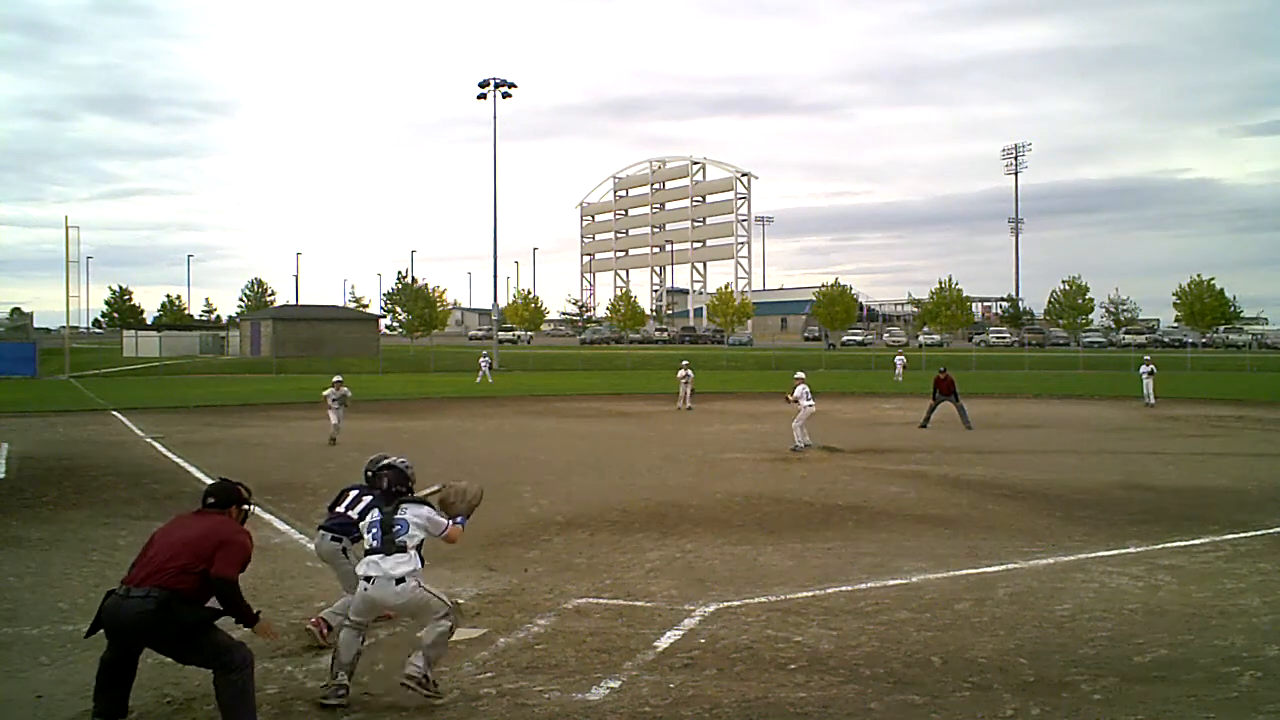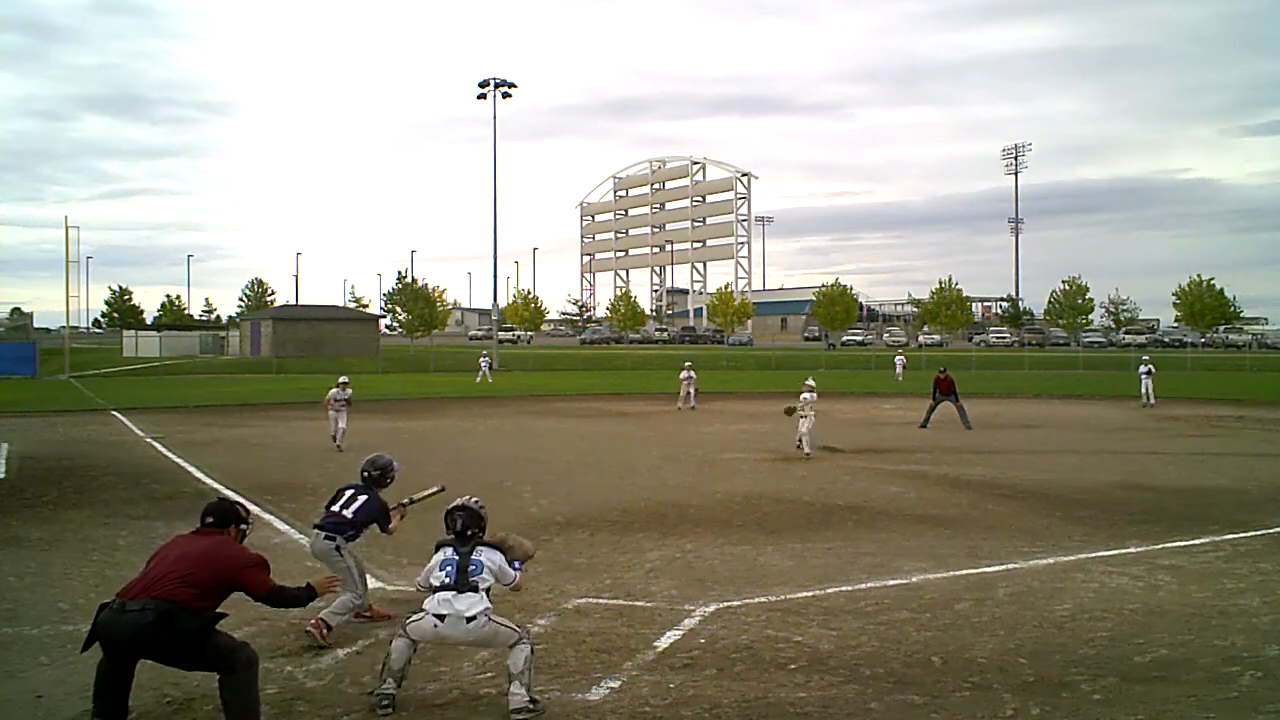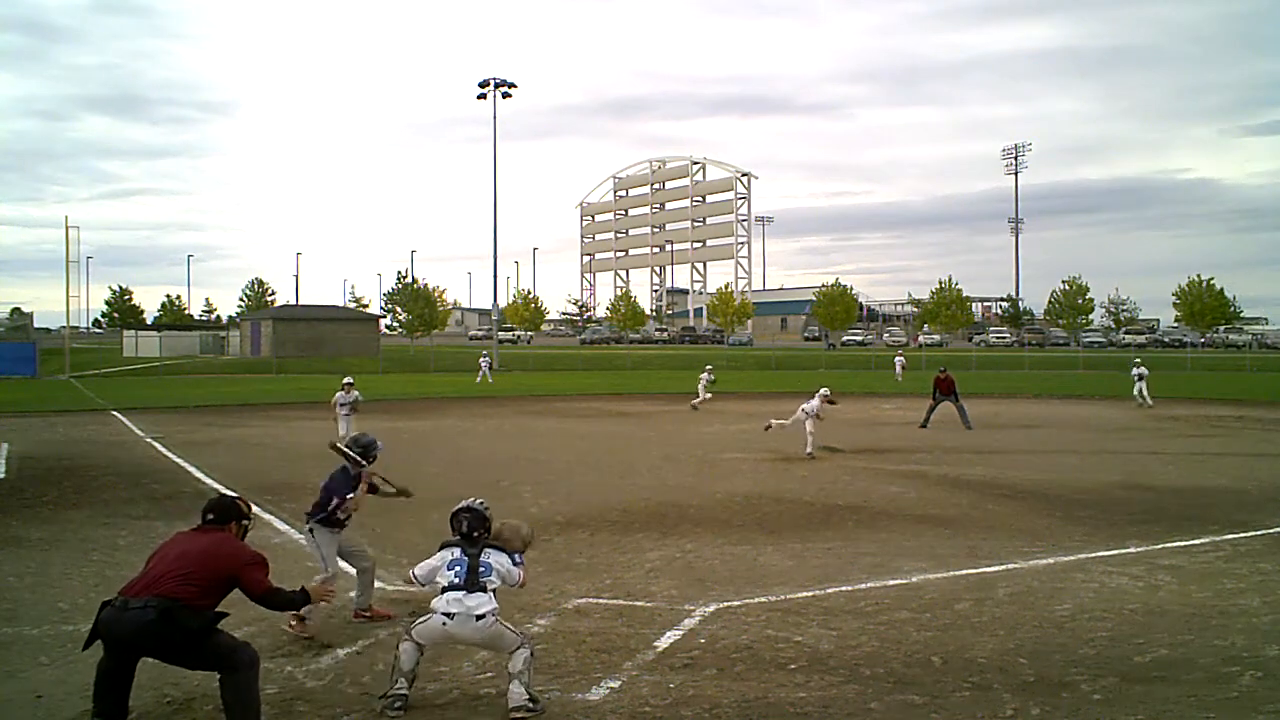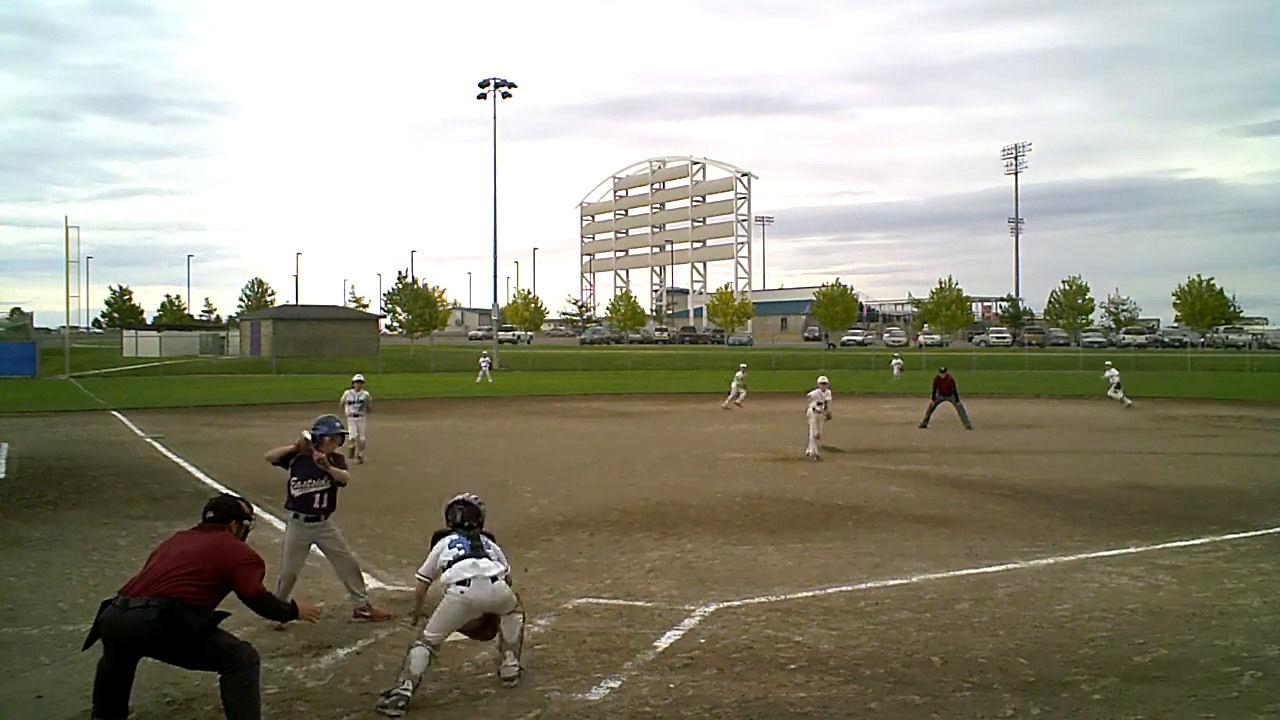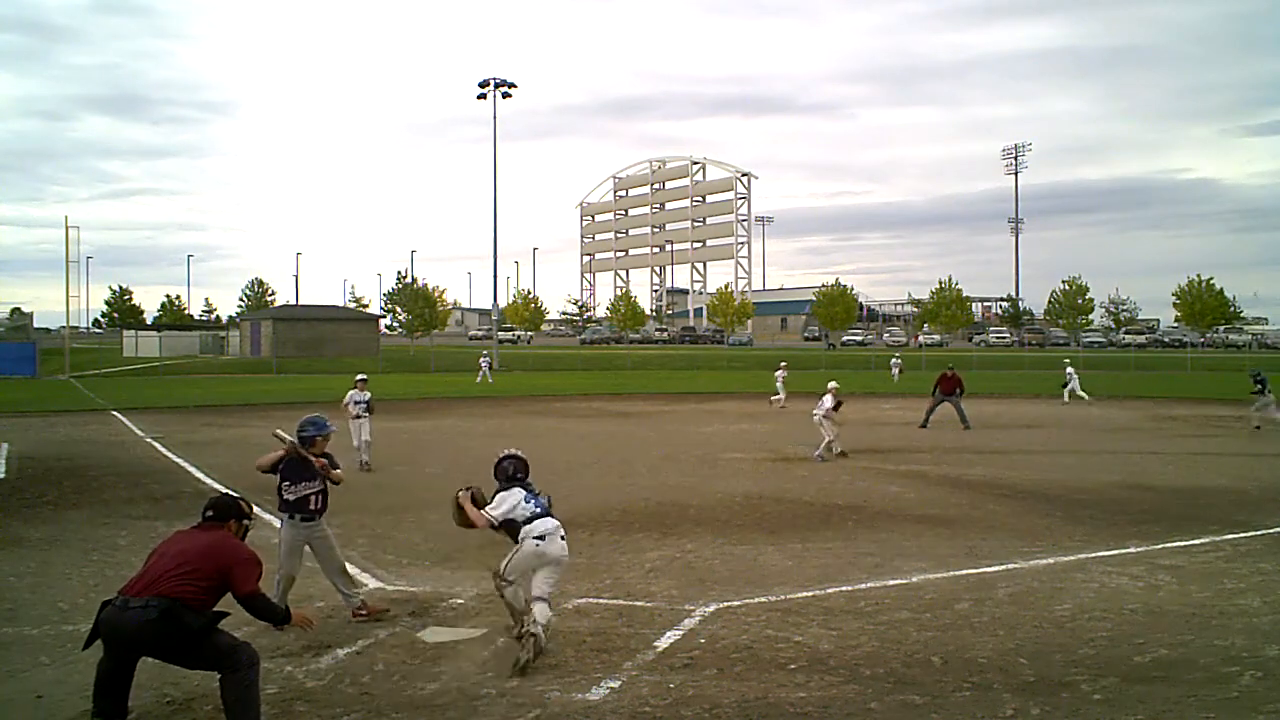
dt=0.4s
person 1, frame 1
left shoulder: (177, 522)
right shoulder: (235, 534)
right elbow: (224, 585)
right wrist: (251, 619)
left hip: (117, 606)
right hip: (159, 612)
left knee: (120, 654)
right knee: (236, 659)
person 1, frame 2
left shoulder: (175, 543)
right shoulder: (235, 554)
right elbow: (271, 595)
right wrist: (311, 591)
left hip: (112, 620)
right hip: (153, 625)
left knee: (118, 656)
right knee: (241, 660)
person 1, frame 3
left shoulder: (176, 540)
right shoulder: (236, 551)
right elbow: (267, 596)
right wrist: (305, 596)
left hip: (114, 618)
right hip: (155, 623)
left knee: (119, 654)
right knee: (242, 660)
person 1, frame 4
left shoulder: (175, 539)
right shoulder: (237, 550)
right elbow: (257, 599)
right wrist: (293, 610)
left hip: (114, 617)
right hip: (157, 622)
left knee: (118, 655)
right knee: (242, 660)
person 1, frame 5
left shoulder: (175, 538)
right shoulder: (236, 549)
right elbow: (252, 600)
right wrist: (285, 616)
left hip: (114, 617)
right hip: (158, 622)
left knee: (118, 655)
right knee: (241, 660)
person 2, frame 1
left shoulder: (373, 515)
right shoulder: (419, 511)
right elbow: (453, 536)
right wrist: (461, 518)
left hip: (369, 585)
right hip: (402, 586)
left knee: (353, 626)
right knee: (446, 615)
left ankle: (338, 685)
right ankle: (418, 670)
person 2, frame 2
left shoulder: (441, 554)
right shoulder: (492, 554)
left elbow: (421, 585)
right elbow: (517, 585)
right wrist: (517, 562)
left hip: (437, 624)
right hip: (475, 625)
left knee: (406, 634)
right knee: (520, 640)
left ankle: (385, 695)
right ankle: (520, 702)
person 2, frame 3
left shoulder: (445, 554)
right shoulder: (498, 556)
left elbow: (412, 578)
right elbow: (520, 581)
left wrist: (438, 574)
right wrist: (517, 556)
left hip: (445, 622)
right hip: (482, 624)
left knee: (411, 638)
right knee: (521, 646)
left ankle: (397, 697)
right ankle: (520, 700)
person 2, frame 4
left shoulder: (443, 543)
right shoulder: (489, 542)
left elbow: (422, 582)
right elbow: (508, 577)
left wrist: (417, 610)
left hip: (460, 591)
right hip: (494, 589)
left knee: (427, 641)
right knee: (513, 610)
left ankle: (401, 695)
right ankle: (510, 668)
person 2, frame 5
left shoulder: (507, 495)
right shoulder: (533, 494)
left elbow: (480, 522)
left wrist: (465, 502)
left hip: (535, 543)
right hip: (558, 545)
left knee: (503, 579)
right knee: (540, 599)
left ankle: (525, 627)
right ankle: (534, 633)
person 3, frame 1
left shoulder: (353, 488)
right shoulder: (383, 502)
left elbow: (331, 511)
left hip: (321, 538)
right hip: (338, 544)
right knee: (356, 593)
right ankle: (321, 623)
person 3, frame 2
left shoulder: (348, 488)
right shoulder: (377, 503)
right elbow: (390, 530)
right wrist: (399, 515)
left hip: (318, 538)
right hip: (333, 544)
left knee: (357, 568)
right knee: (354, 593)
left ankle: (364, 609)
right ankle: (321, 624)
person 3, frame 3
left shoulder: (357, 475)
right shoulder: (343, 478)
left elbow: (374, 492)
right elbow: (350, 506)
right wrist: (364, 484)
left hip: (336, 531)
right hip: (320, 530)
left knee: (367, 563)
right knee: (329, 573)
left ankle: (363, 608)
right ankle: (299, 617)
person 3, frame 4
left shoulder: (334, 460)
right shoulder: (297, 457)
left elbow: (344, 479)
right elbow: (269, 456)
left wrist: (326, 466)
right wrist: (294, 446)
left hip: (323, 525)
right hip: (297, 524)
left knee: (349, 565)
right knee: (288, 572)
left ankle: (362, 607)
person 3, frame 5
left shoulder: (325, 459)
right shoulder: (287, 460)
left elbow: (340, 479)
right elbow: (259, 465)
left wrist: (328, 471)
right wrist: (284, 451)
left hip: (317, 524)
right hip: (292, 524)
left knee: (336, 566)
right knee: (286, 572)
left ankle: (359, 606)
